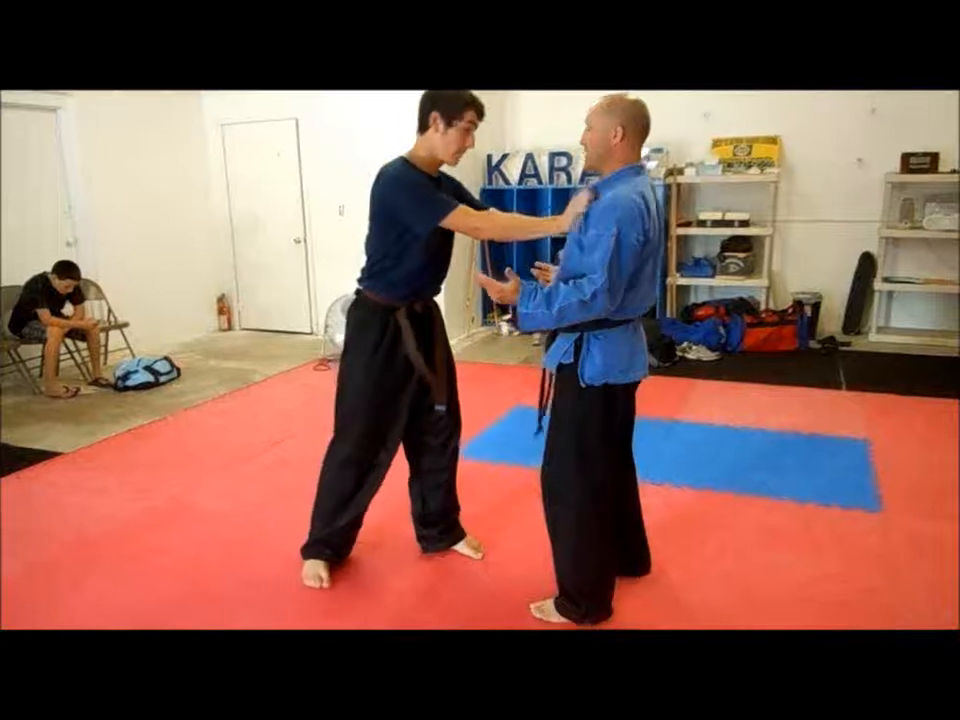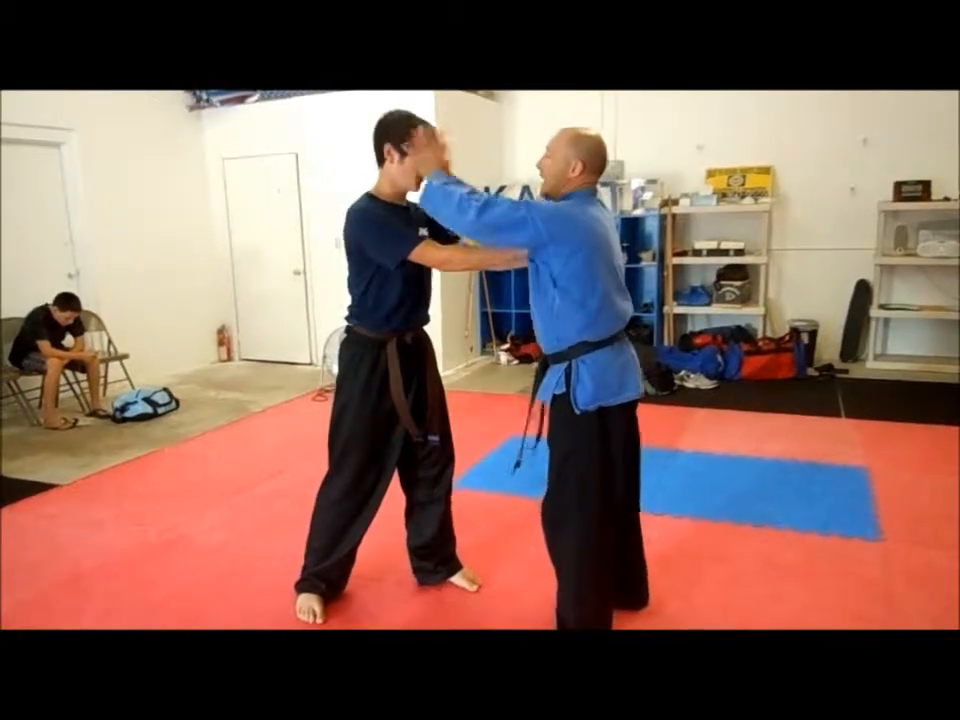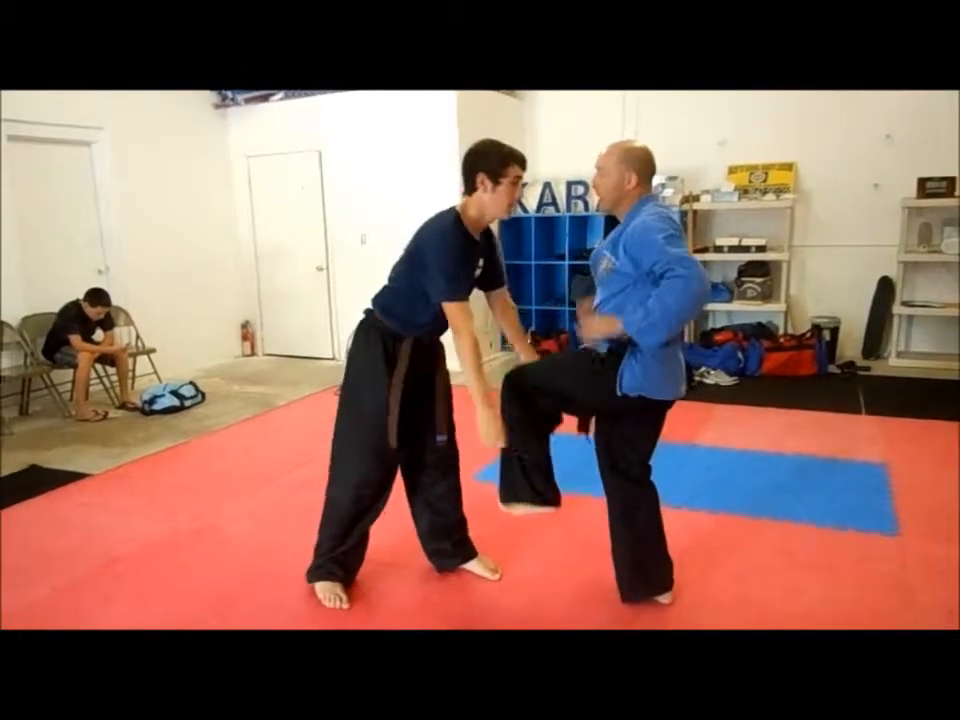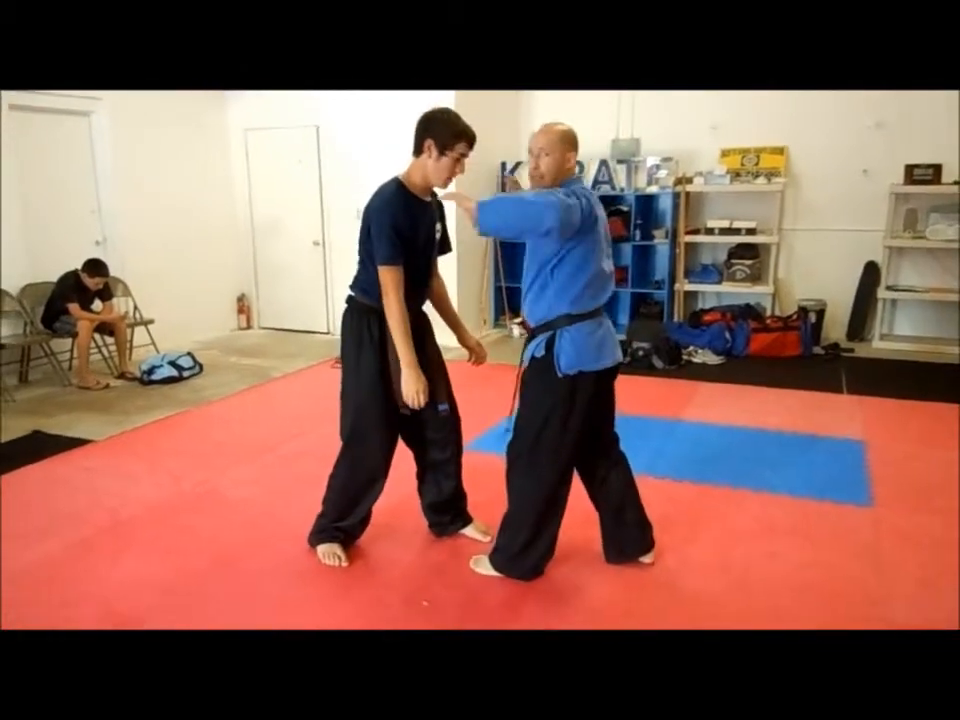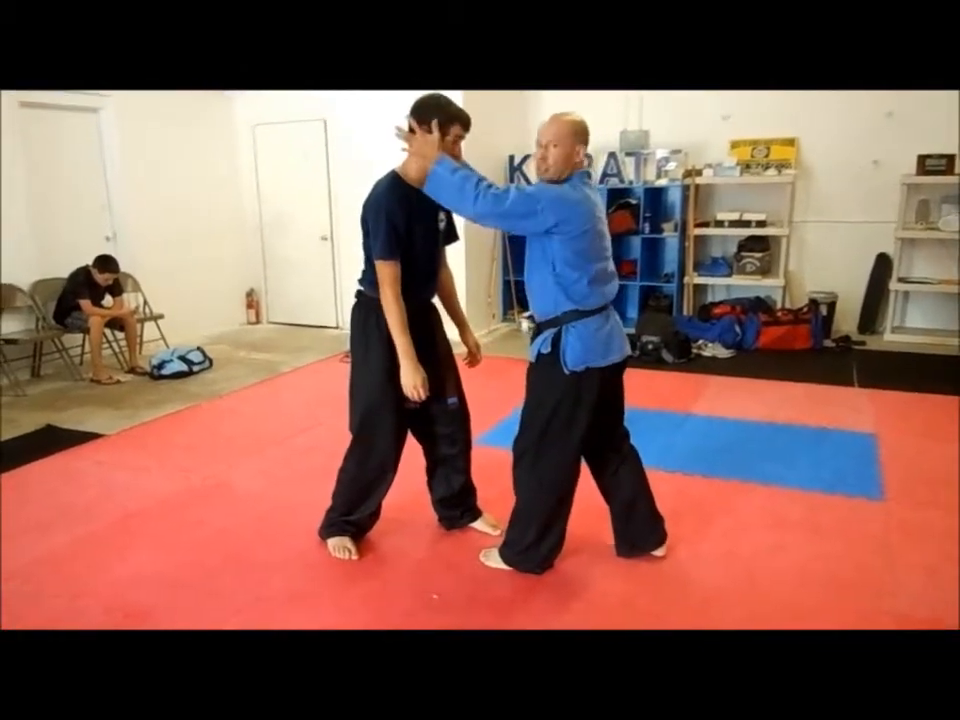
dt=1s
person 1, frame 1
left shoulder: (618, 204)
right shoulder: (634, 192)
left elbow: (597, 294)
left wrist: (524, 299)
right wrist: (564, 276)
left hip: (594, 353)
right hip: (616, 348)
left knee: (573, 475)
right knee: (609, 461)
left ankle: (583, 599)
right ankle: (627, 555)
person 1, frame 2
left shoulder: (560, 218)
right shoulder: (589, 214)
left elbow: (481, 215)
right elbow: (507, 217)
left wrist: (435, 175)
right wrist: (446, 175)
left hip: (585, 379)
right hip: (613, 369)
left knee: (573, 506)
right knee: (613, 491)
left ankle: (584, 618)
right ankle: (625, 588)
person 1, frame 3
left shoulder: (652, 227)
right shoulder: (634, 227)
left elbow: (688, 285)
left wrist: (621, 323)
right wrist: (606, 310)
left hip: (631, 368)
right hip: (647, 369)
left knee: (524, 385)
right knee: (627, 475)
left ankle: (532, 487)
right ankle: (650, 580)
person 1, frame 4
left shoulder: (571, 199)
right shoulder: (573, 201)
left elbow: (546, 218)
left wrist: (479, 207)
right wrist: (510, 208)
left hip: (564, 350)
right hip: (591, 344)
left knee: (536, 458)
right knee: (598, 449)
left ankle: (516, 558)
right ankle: (632, 541)
person 1, frame 5
left shoulder: (557, 201)
right shoulder: (575, 195)
left elbow: (486, 202)
right elbow: (503, 200)
left wrist: (435, 161)
right wrist: (445, 160)
left hip: (571, 345)
right hip: (598, 339)
left knee: (542, 454)
right knee: (607, 444)
left ankle: (525, 552)
right ankle: (644, 534)
person 2, frame 1
left shoulder: (445, 186)
right shoulder: (397, 181)
left elbow: (492, 221)
right elbow: (477, 227)
left wrist: (559, 223)
right wrist: (561, 224)
left hip: (422, 320)
right hip: (379, 324)
left knee: (437, 430)
right knee: (360, 439)
left ankle: (440, 528)
right ankle: (323, 546)
person 2, frame 2
left shoulder: (419, 216)
right shoulder: (366, 216)
left elbow: (464, 252)
right elbow: (443, 260)
left wrist: (521, 250)
right wrist: (522, 253)
left hip: (413, 350)
right hip: (371, 357)
left knee: (431, 461)
right knee: (354, 472)
left ankle: (436, 561)
right ankle: (317, 581)
person 2, frame 3
left shoulder: (483, 237)
right shoulder: (443, 237)
left elbow: (500, 303)
right elbow: (463, 326)
left wrist: (530, 359)
right wrist: (484, 404)
left hip: (422, 349)
right hip: (381, 347)
left knee: (436, 453)
right knee: (366, 462)
left ankle: (451, 550)
right ankle: (330, 568)
person 2, frame 4
left shoulder: (432, 205)
right shoulder: (389, 205)
right elbow: (391, 293)
left wrist: (463, 334)
right wrist: (409, 368)
left hip: (413, 322)
right hip: (372, 327)
left knee: (441, 425)
right knee: (369, 438)
left ankle: (449, 515)
right ankle: (331, 530)
person 2, frame 5
left shoulder: (437, 194)
right shoulder: (386, 198)
right elbow: (389, 288)
left wrist: (464, 329)
right wrist: (407, 361)
left hip: (423, 316)
right hip: (380, 322)
left knee: (449, 419)
right knee: (378, 432)
left ankle: (458, 508)
right ankle: (341, 524)
